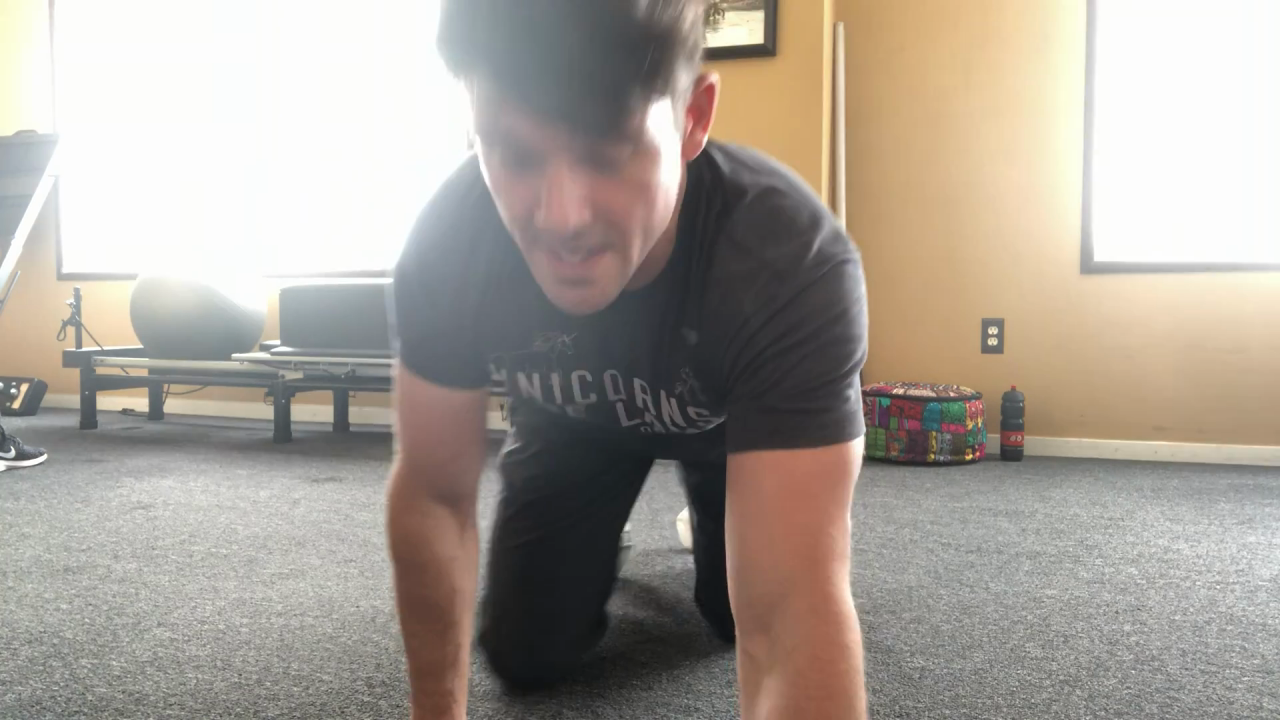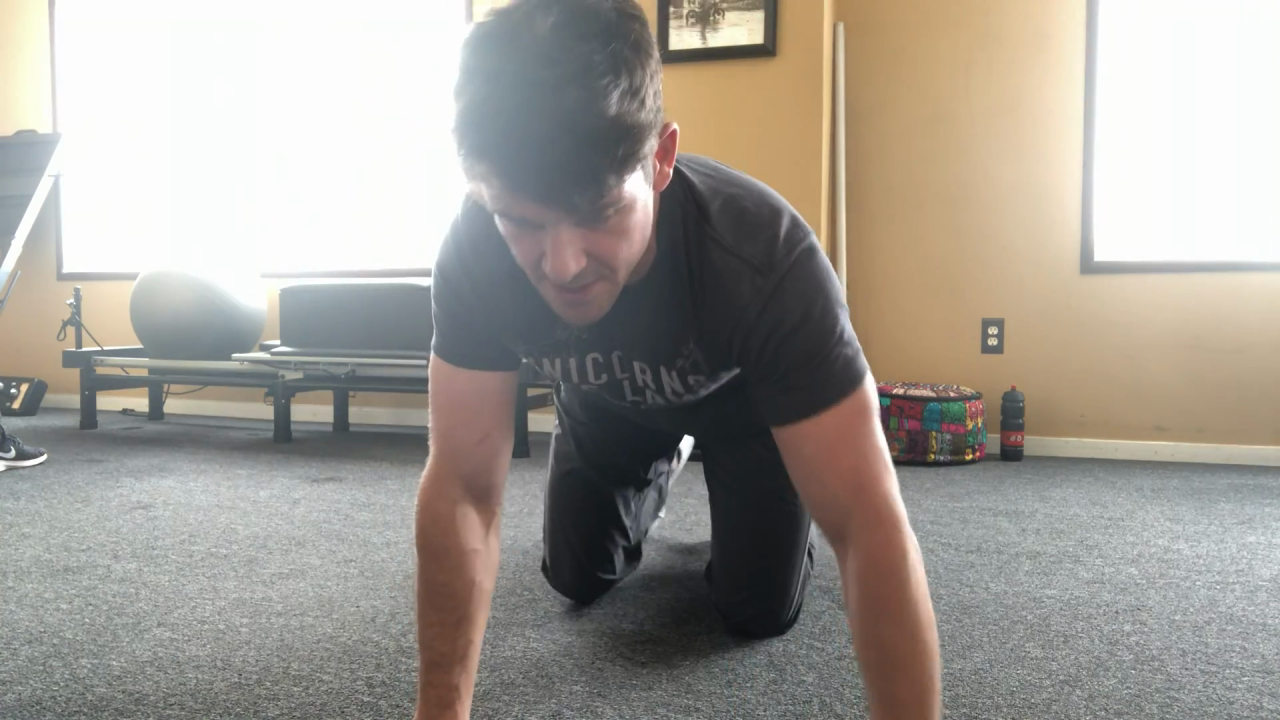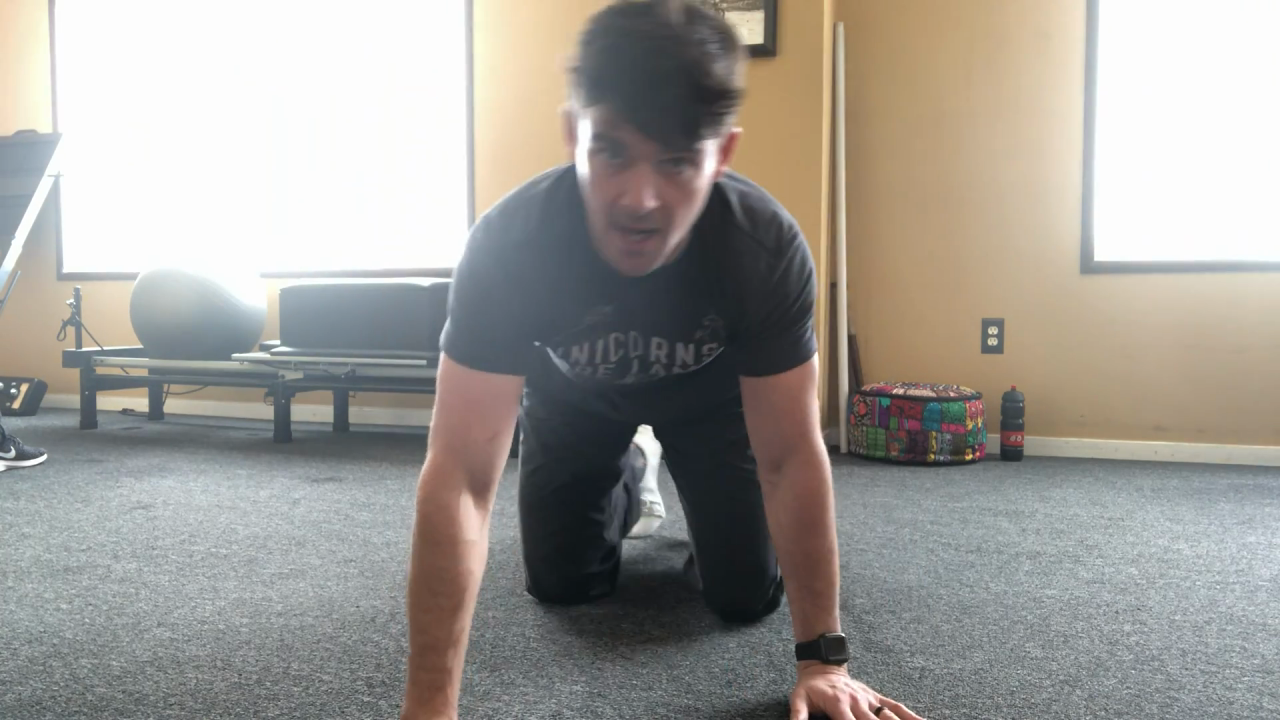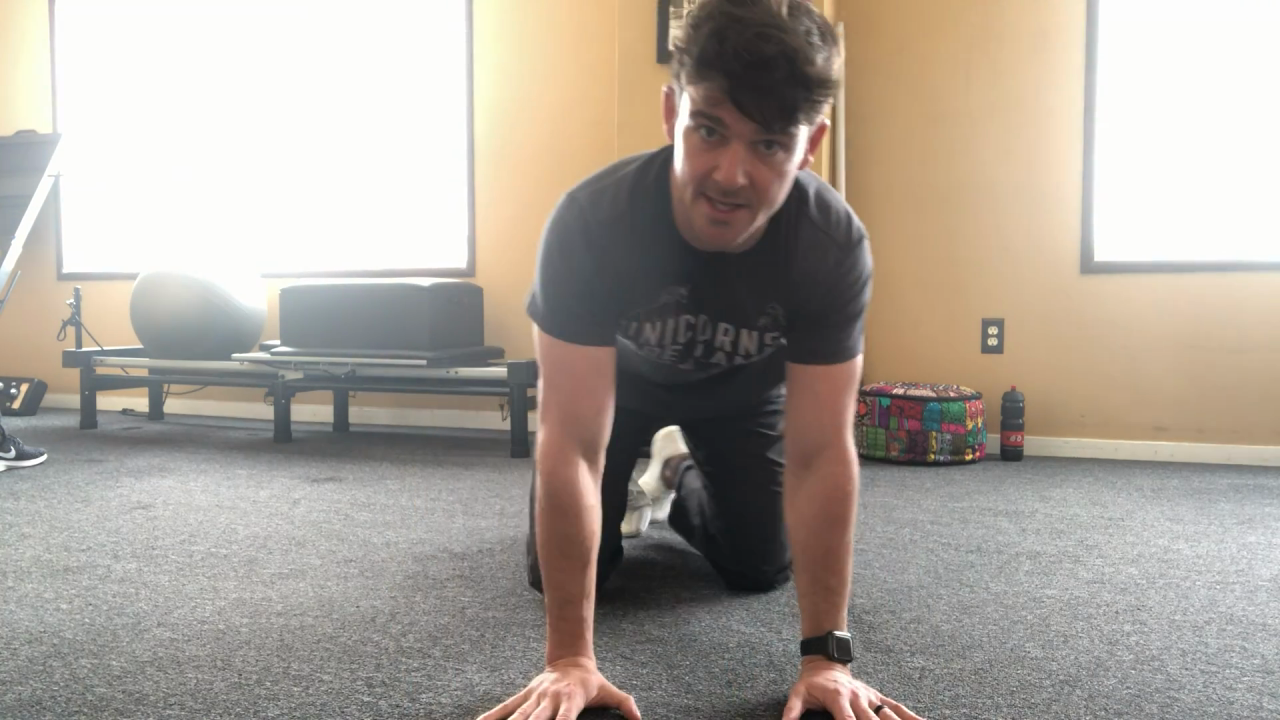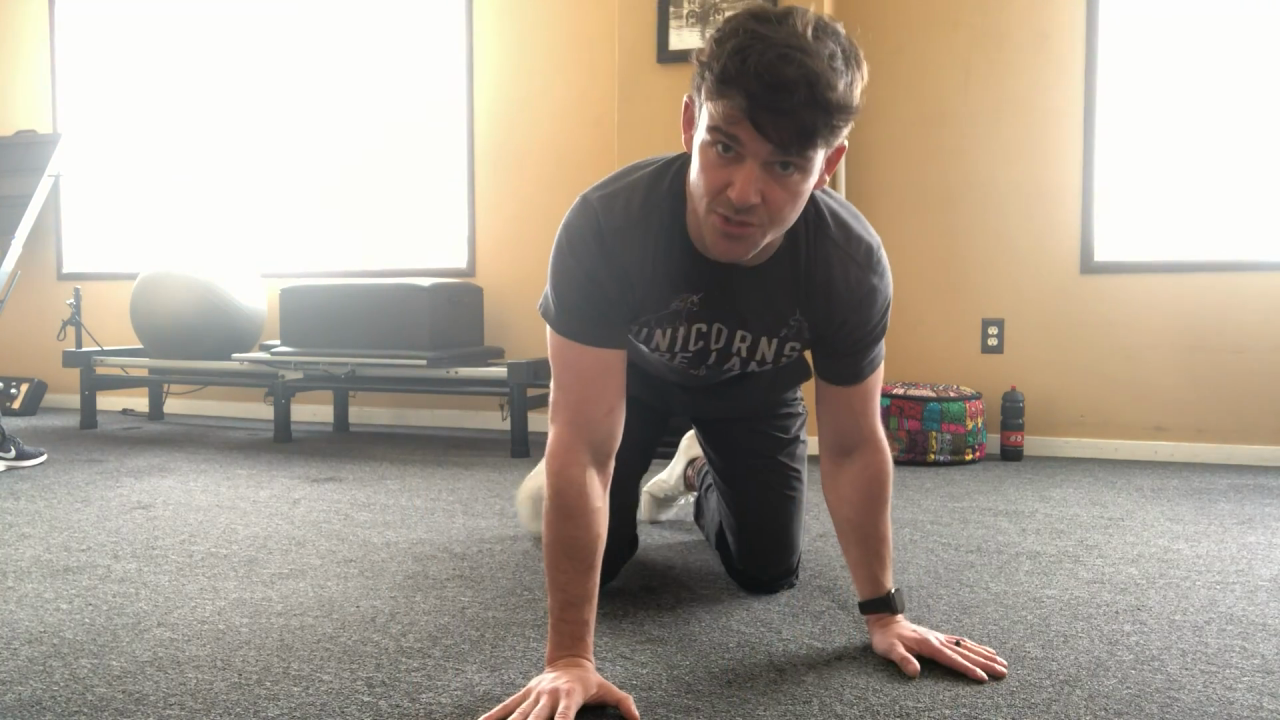
dt=0.4s
person 1, frame 1
left shoulder: (793, 260)
right shoulder: (446, 242)
left elbow: (789, 615)
right elbow: (434, 492)
left hip: (734, 419)
right hip: (570, 423)
left knee: (741, 619)
right knee: (525, 658)
left ankle: (719, 516)
right ankle: (589, 539)
person 1, frame 2
left shoulder: (766, 256)
right shoulder: (475, 253)
left elbow: (867, 525)
right elbow: (463, 490)
left hip: (745, 396)
right hip: (607, 401)
left knee: (759, 613)
right knee: (579, 578)
left ankle: (739, 502)
right ankle: (653, 476)
person 1, frame 3
left shoulder: (766, 246)
right shoulder: (508, 244)
left elbow: (792, 457)
right elbow: (459, 478)
left wrist: (822, 657)
left hip: (710, 390)
right hip: (572, 392)
left knee: (748, 594)
right knee: (562, 584)
left ankle: (703, 490)
right ankle: (628, 474)
person 1, frame 4
left shoulder: (834, 244)
right shoulder: (593, 220)
left elbow: (820, 453)
right elbow: (571, 446)
left wrist: (825, 654)
right wrist: (568, 661)
left hip: (740, 385)
right hip: (615, 376)
left knee: (760, 569)
right knee: (560, 573)
left ankle: (679, 476)
right ankle: (632, 485)
person 1, frame 5
left shoulder: (851, 261)
right shoulder: (606, 225)
left elbow: (856, 448)
right elbow: (587, 447)
left wrist: (882, 611)
right wrist: (569, 658)
left hip: (756, 388)
right hip: (633, 372)
left knee: (768, 572)
right knee: (598, 558)
left ankle: (702, 475)
right ankle: (555, 482)
